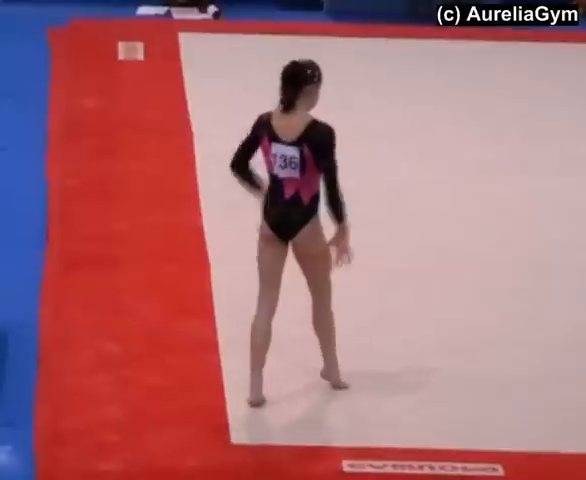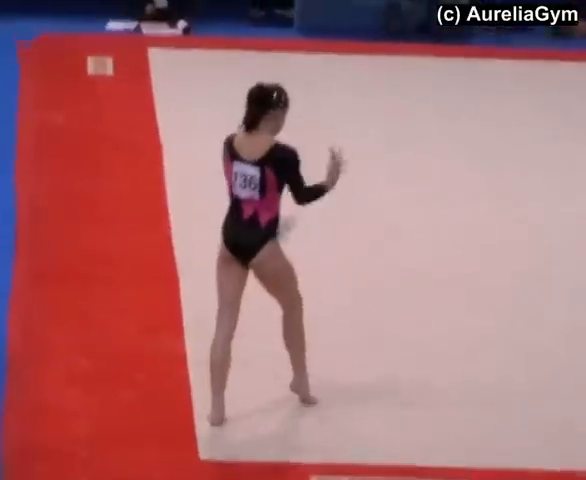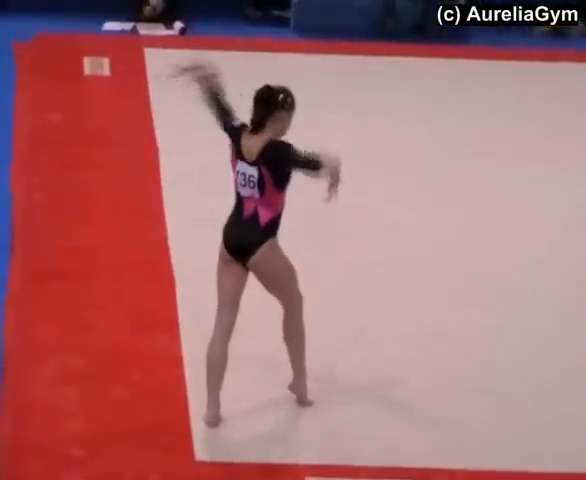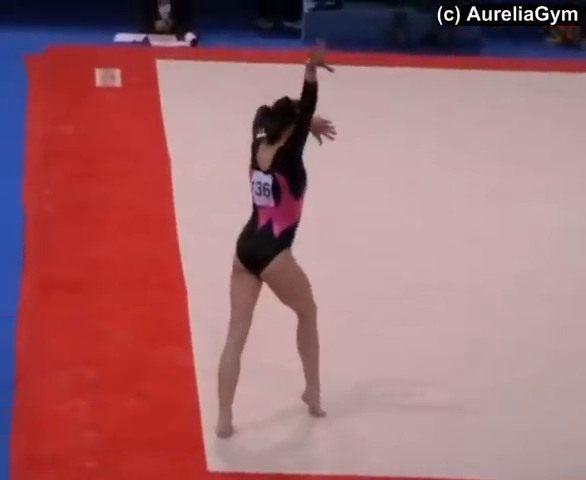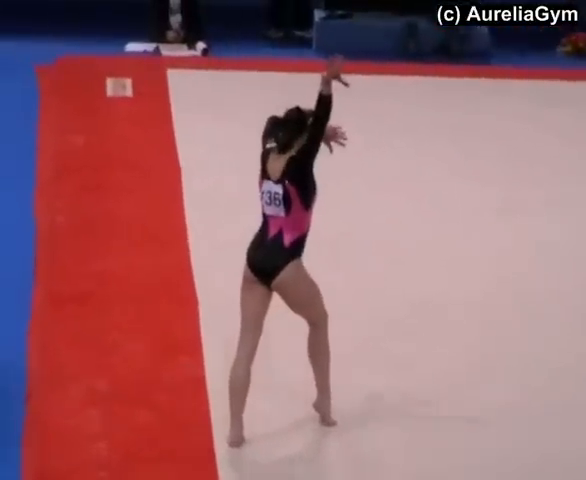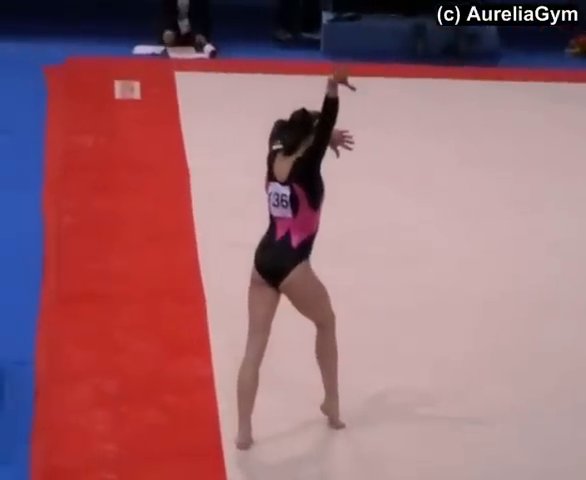
dt=0.5s
person 1, frame 1
left shoulder: (265, 123)
right shoulder: (321, 133)
left elbow: (237, 164)
right elbow: (331, 184)
right wrist: (342, 228)
left hip: (271, 218)
right hip: (303, 222)
left knee: (265, 304)
right knee: (322, 295)
left ankle: (255, 387)
right ankle: (331, 369)
person 1, frame 2
left shoulder: (230, 144)
right shoulder: (283, 155)
right elbow: (302, 196)
right wrist: (330, 180)
left hip: (231, 239)
right hip: (260, 243)
left knee: (225, 324)
right knee: (292, 307)
left ankle: (217, 407)
right ankle: (301, 384)
person 1, frame 3
left shoulder: (237, 137)
right shoulder: (277, 150)
left elbow: (220, 108)
right elbow: (303, 163)
left wrist: (206, 80)
right wrist: (326, 165)
left hip: (231, 238)
right hip: (259, 244)
left knee: (223, 325)
right knee: (293, 304)
left ankle: (212, 408)
right ankle: (300, 385)
person 1, frame 4
left shoulder: (258, 148)
right shoulder: (288, 156)
left elbow: (265, 114)
right elbow: (303, 118)
left wrist: (308, 122)
right wrist: (311, 72)
left hip: (245, 249)
right hip: (273, 254)
left knee: (235, 335)
right knee: (307, 313)
left ankle: (224, 418)
right ankle: (313, 393)
person 1, frame 5
left shoulder: (268, 157)
right shoulder: (299, 165)
left elbow: (277, 125)
right elbow: (319, 128)
left wrist: (318, 131)
right wrist: (327, 84)
left hip: (255, 258)
right hip: (283, 264)
left knee: (246, 345)
right knee: (318, 322)
left ankle: (235, 429)
right ankle: (323, 402)
person 1, frame 6
left shoulder: (274, 159)
right shoulder: (306, 166)
left elbow: (286, 131)
right elbow: (323, 131)
left wrist: (326, 136)
right wrist: (333, 89)
left hip: (263, 260)
right hip: (291, 265)
left knee: (254, 346)
right knee: (326, 324)
left ankle: (243, 430)
right ankle: (332, 404)
